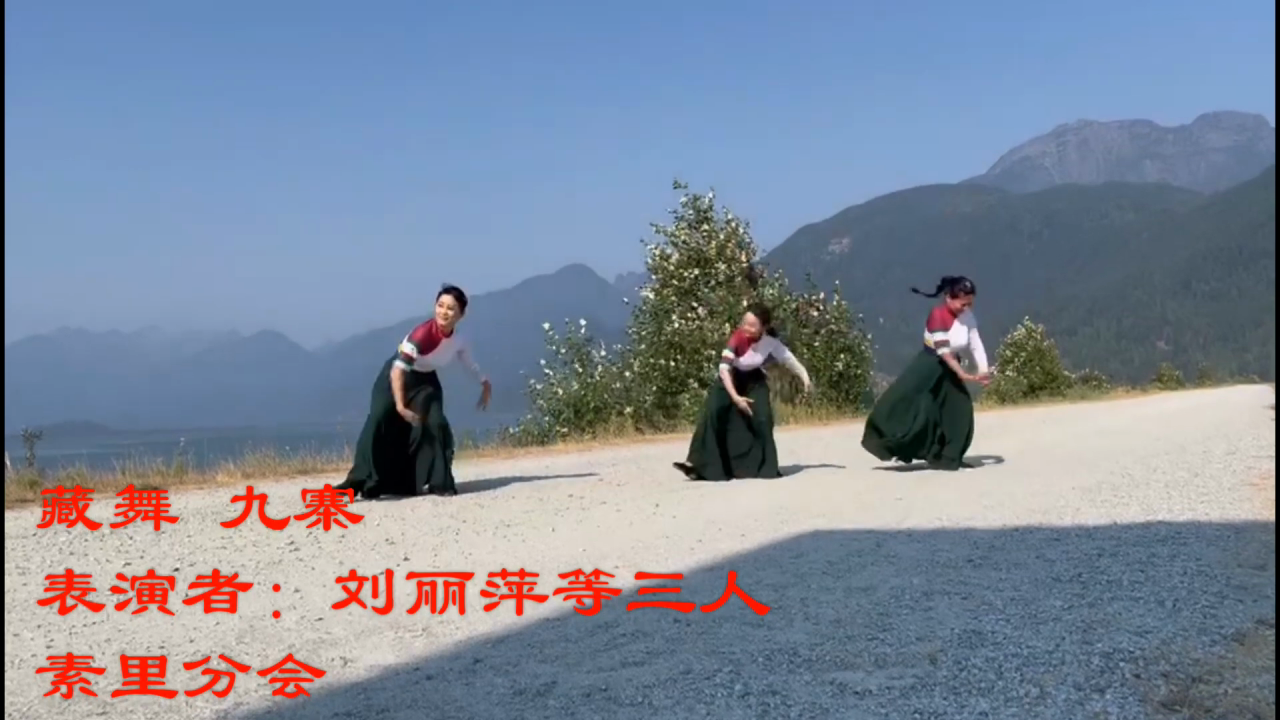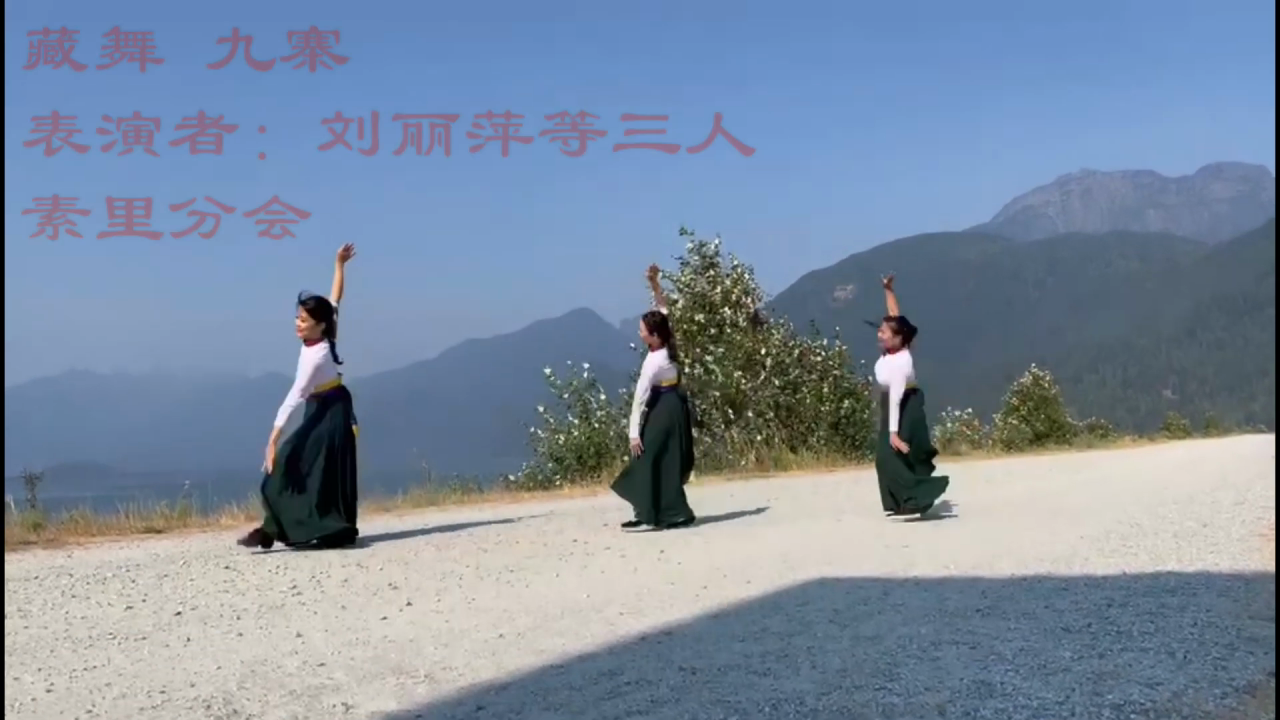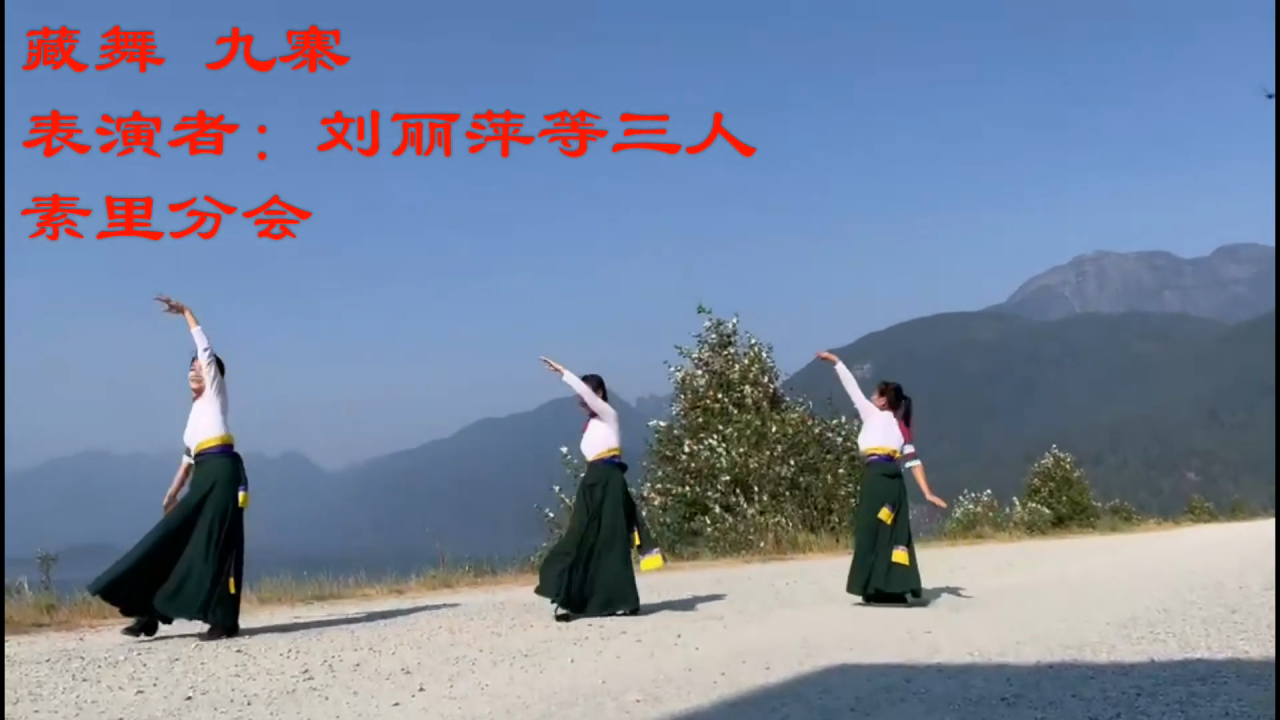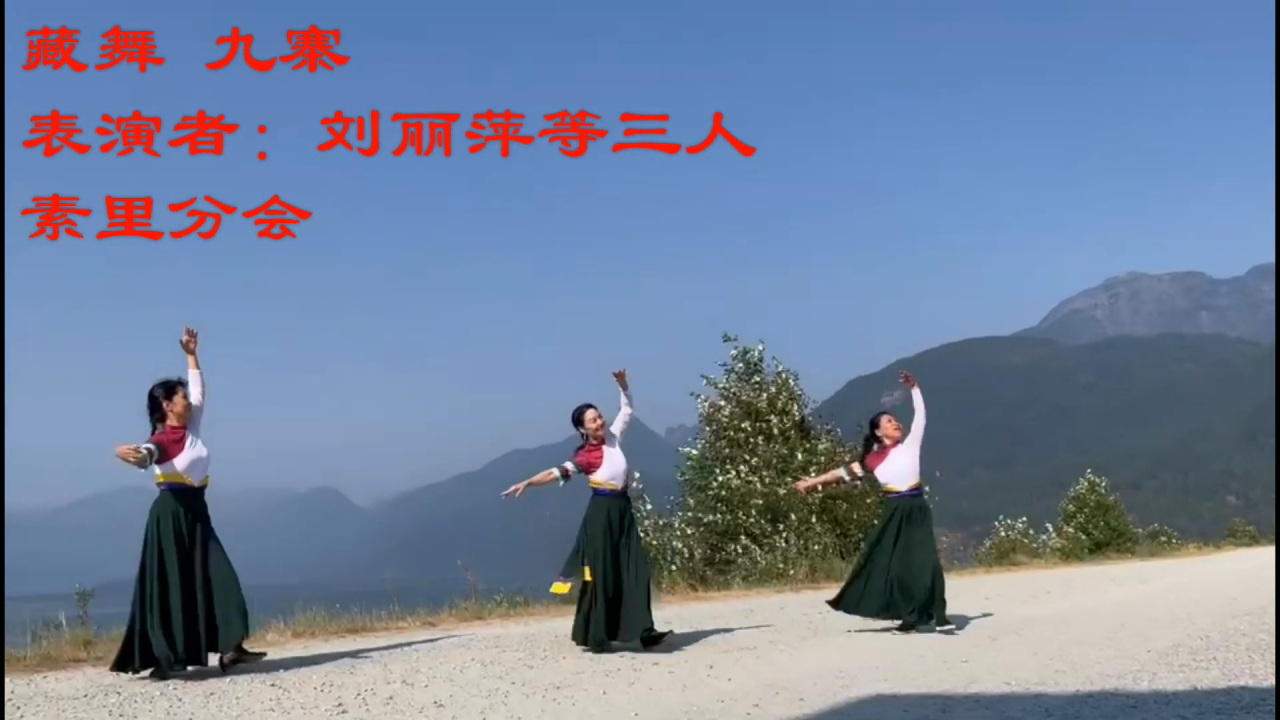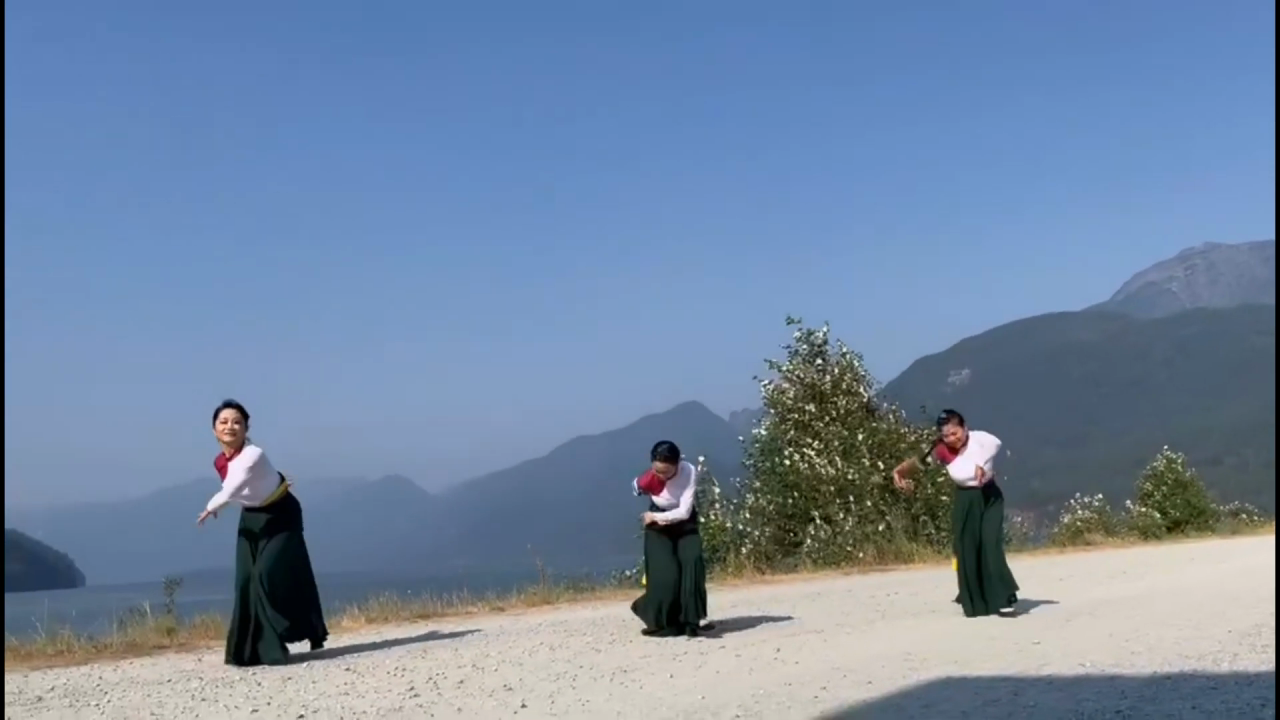
dt=1s
person 1, frame 1
left shoulder: (459, 342)
right shoulder: (422, 333)
left elbow: (469, 365)
right elbow: (399, 369)
left wrist: (485, 384)
right wrist: (400, 405)
left hip: (425, 383)
right hip: (395, 379)
left knee: (436, 425)
right knee: (378, 422)
left ankle: (438, 481)
right ankle: (362, 481)
person 1, frame 2
left shoulder: (314, 359)
right shoulder: (321, 338)
left elbow: (294, 398)
right elbow: (335, 300)
left wrist: (273, 441)
right wrist: (340, 265)
left hip: (333, 410)
right hip: (326, 407)
left knee: (294, 466)
right knee: (327, 470)
left ankle: (273, 529)
right ankle: (338, 530)
person 1, frame 3
left shoulder: (216, 397)
right shoulder: (199, 411)
left elbow: (206, 351)
right elbow: (189, 458)
left wrist: (186, 313)
right wrist: (171, 495)
left hip: (221, 474)
right hip: (207, 477)
left knee: (211, 546)
right knee: (178, 542)
left ankle: (223, 620)
right ankle: (149, 615)
person 1, frame 4
left shoulder: (191, 429)
right shoulder: (160, 441)
left elbow: (198, 392)
right elbow: (140, 456)
left wrist: (191, 355)
right wrist: (128, 453)
left hip: (197, 513)
right hip: (171, 514)
left knee: (218, 577)
right knee: (170, 585)
left ankle: (230, 648)
right ankle: (162, 659)
person 1, frame 5
left shoulder: (253, 456)
right shoulder: (221, 461)
left elbow: (228, 494)
left wrist: (208, 509)
left hip: (281, 518)
right hip: (252, 522)
left knee: (269, 577)
right knee: (248, 582)
left ankle: (268, 645)
right ankle: (254, 647)
person 2, frame 1
left shoulder: (771, 342)
right shoulder: (736, 338)
left elbow: (788, 358)
right elbow: (724, 368)
left wrist: (803, 375)
right wrist: (735, 397)
left hip: (754, 383)
right hip: (731, 380)
left knee: (761, 420)
right knee: (713, 414)
left ankle: (764, 468)
right ankle: (696, 463)
person 2, frame 2
left shoulder: (654, 362)
right shoulder: (667, 342)
left elbow: (640, 397)
right elbow: (663, 307)
left wrist: (634, 432)
right wrist: (654, 282)
left hip: (666, 407)
right hip: (673, 403)
left knee: (649, 459)
right knee: (667, 460)
left ankle: (648, 514)
right ankle: (676, 512)
person 2, frame 3
left shoulder: (608, 415)
right shoulder: (589, 425)
left elbow: (586, 392)
left wrist: (561, 371)
left hip: (608, 480)
right hip: (591, 482)
left knee: (612, 543)
right knee: (580, 541)
left ankle: (624, 602)
right ankle: (567, 600)
person 2, frame 4
left shoulder: (613, 438)
right shoulder: (584, 456)
left elbow: (627, 409)
right elbow: (556, 473)
left wrist: (623, 385)
right wrist: (527, 483)
left hip: (624, 510)
right hip: (603, 512)
left knee: (636, 570)
right knee: (603, 574)
left ankle: (643, 630)
right ankle: (598, 637)
person 2, frame 5
left shoulder: (689, 471)
right shoulder: (648, 480)
left elbow: (684, 511)
right elbow: (636, 487)
left wrist: (656, 516)
left hip: (685, 523)
right hip: (658, 527)
left knee: (692, 561)
right knee: (666, 574)
left ankle: (695, 618)
right ankle: (664, 624)
person 3, frame 1
left shoulder: (968, 316)
right shoulder: (938, 316)
left elbow: (976, 344)
right elbow: (943, 352)
left wrist: (982, 369)
right wrist: (963, 375)
left hip: (950, 369)
right hip: (929, 364)
left knee: (961, 409)
right knee: (904, 399)
left ankle: (950, 458)
person 3, frame 2
left shoulder: (900, 364)
right shoulder: (892, 344)
left elbow: (895, 398)
right elbow: (894, 312)
left wrist: (893, 431)
right wrist: (888, 290)
left hip: (906, 408)
right hip: (892, 404)
left knee: (891, 455)
right knee: (886, 455)
left ankle: (915, 499)
right ankle: (904, 502)
person 3, frame 3
left shoulder: (873, 415)
right shoulder: (902, 429)
left elbow: (852, 388)
right elbow: (913, 462)
left wrist: (835, 361)
right wrist: (927, 493)
left hip: (877, 476)
right hip: (893, 478)
left knee: (873, 532)
right knee: (891, 532)
left ankle: (881, 589)
right ankle: (892, 589)
person 3, frame 4
left shoulder: (910, 445)
right shoulder: (873, 459)
left elbow: (921, 416)
right elbow: (845, 472)
left wrist: (914, 388)
right wrist: (814, 482)
left hip: (917, 509)
right hip: (894, 512)
left knee: (926, 561)
right knee: (893, 564)
left ankle: (938, 615)
right ankle: (908, 618)
person 3, frame 5
left shoulder: (980, 439)
right shoulder: (942, 450)
left elbow: (995, 444)
right elbow: (920, 461)
left wrist: (981, 465)
right wrist: (900, 471)
left hip: (988, 498)
right hip: (965, 502)
left knee: (990, 545)
right knee: (967, 552)
left ankle: (1004, 597)
right ankle: (978, 603)
